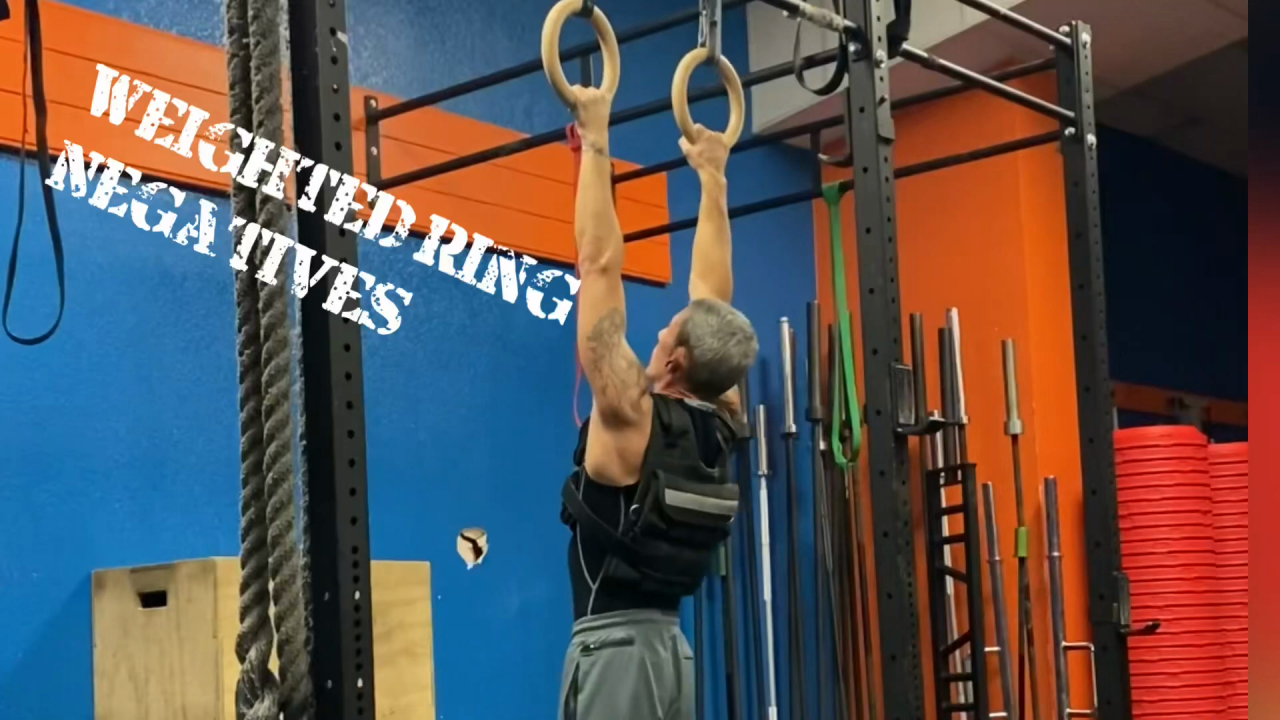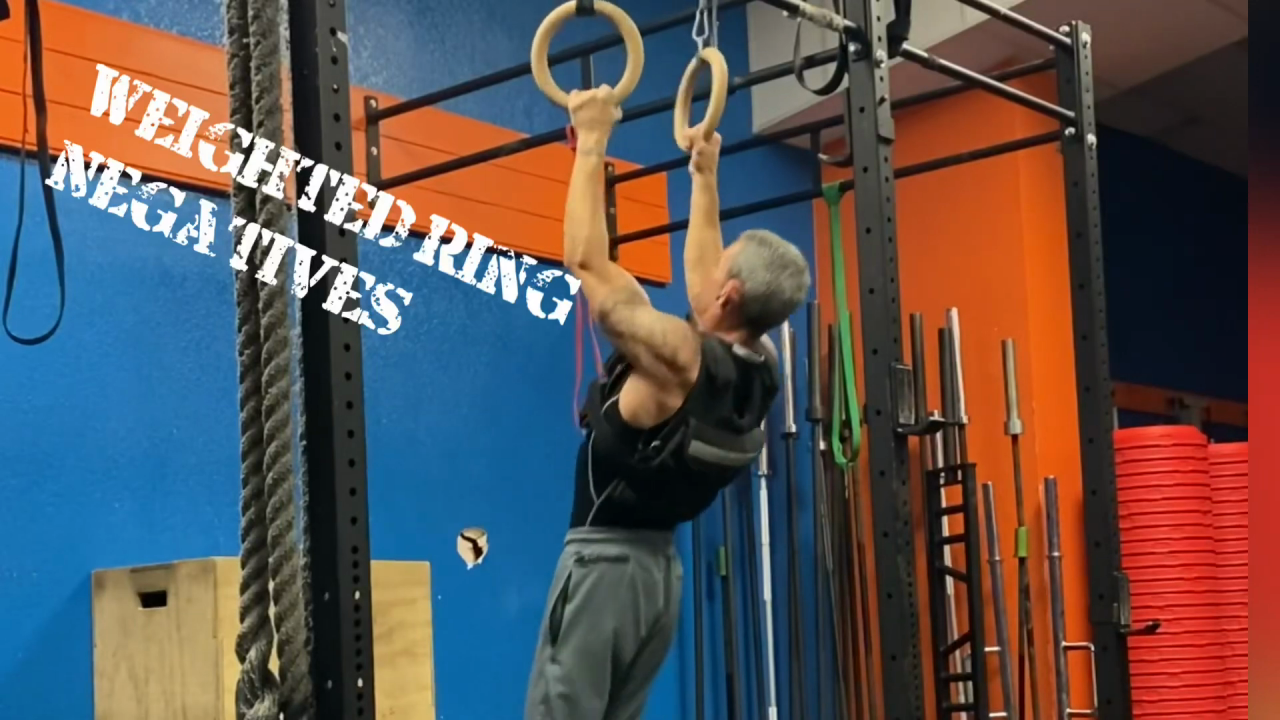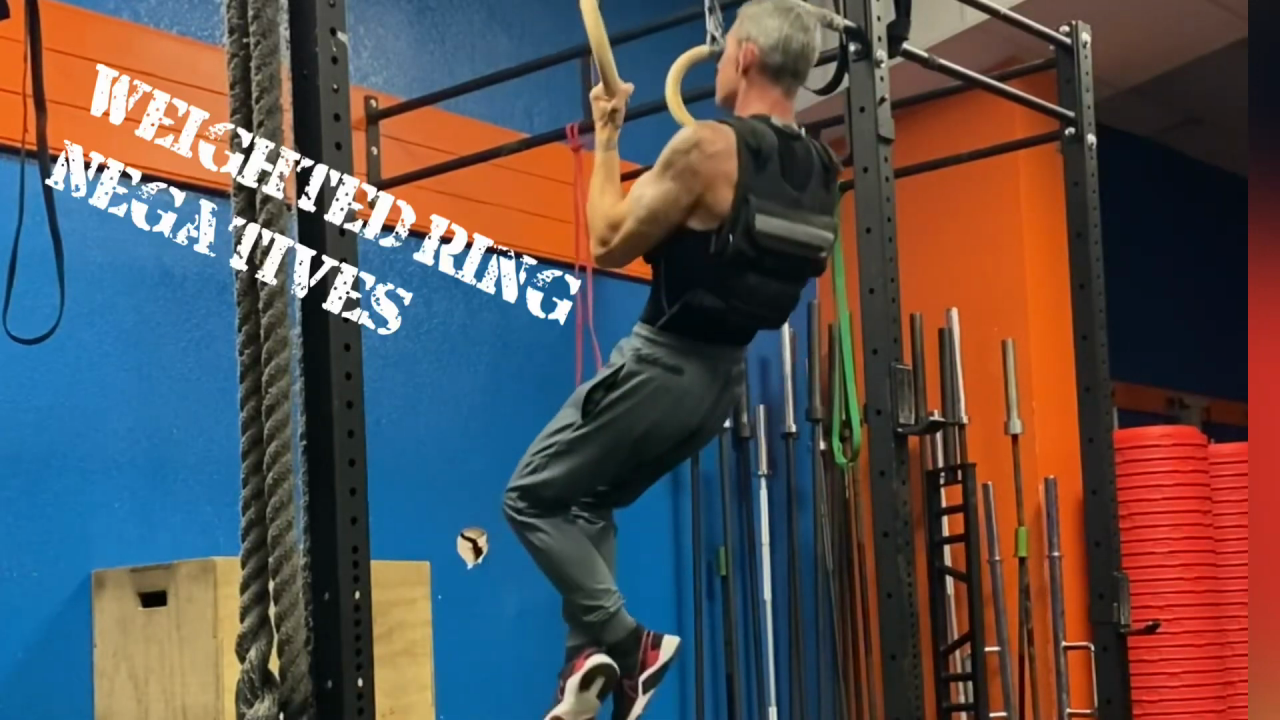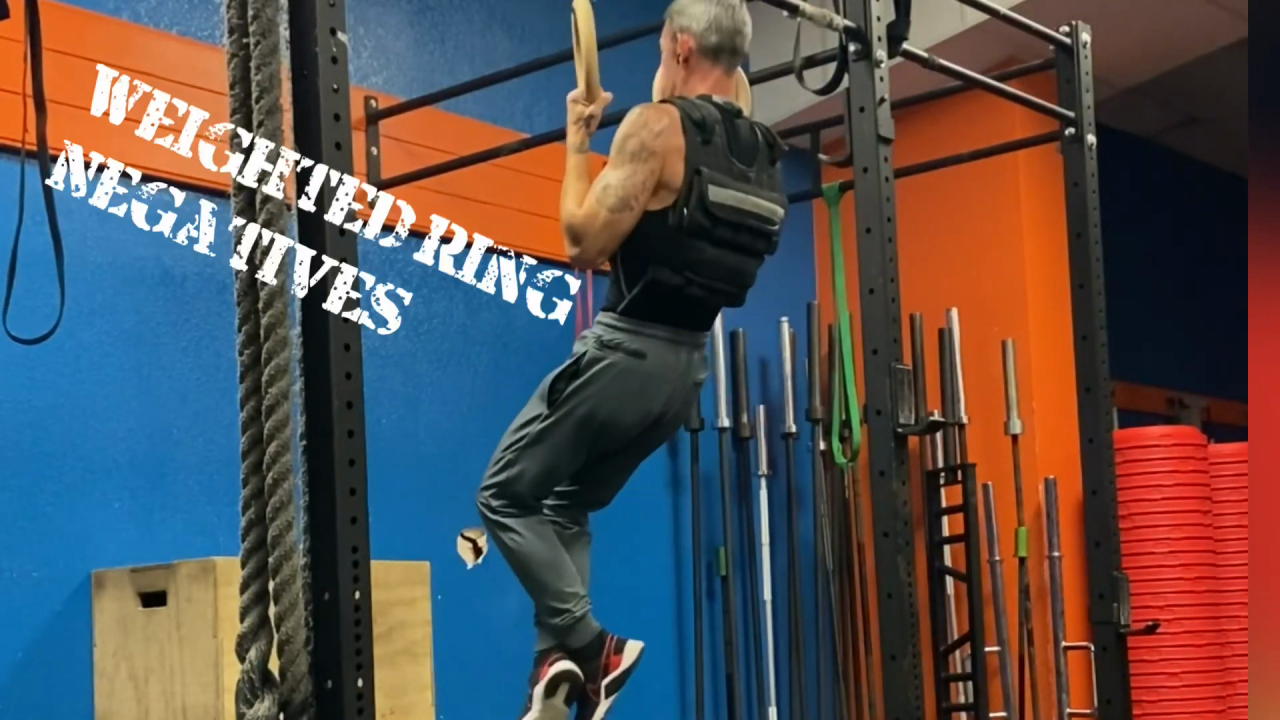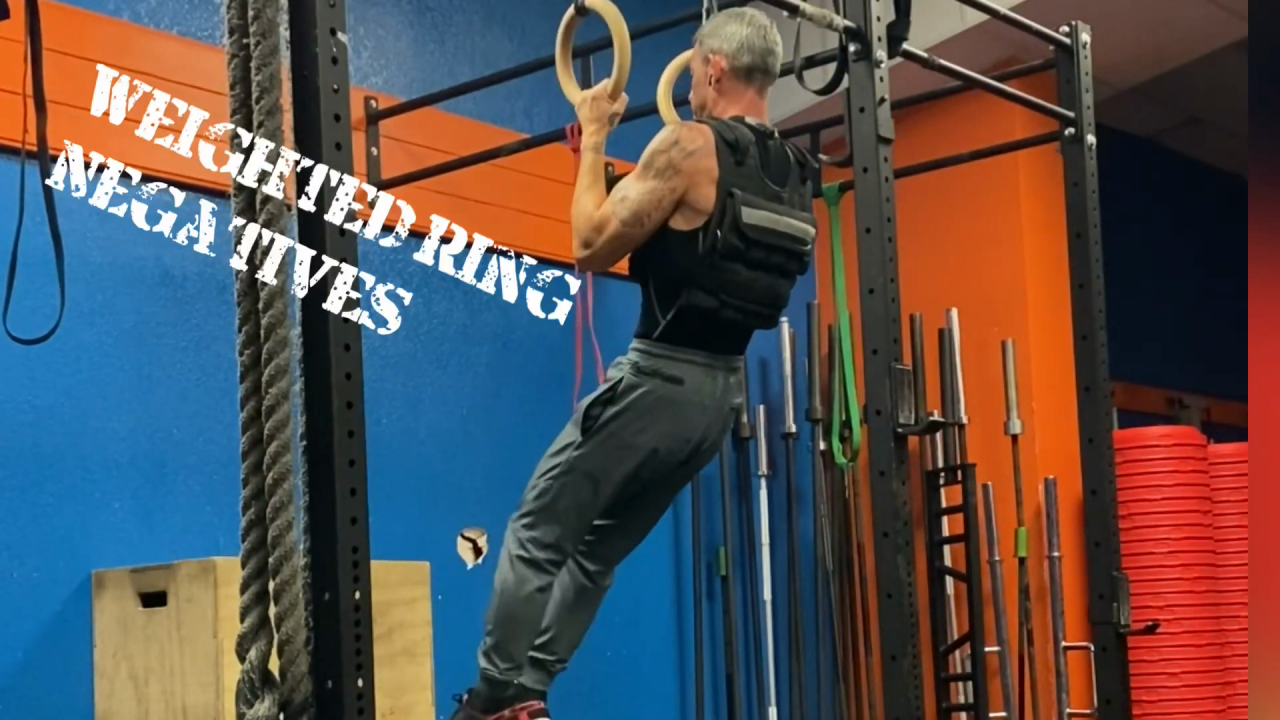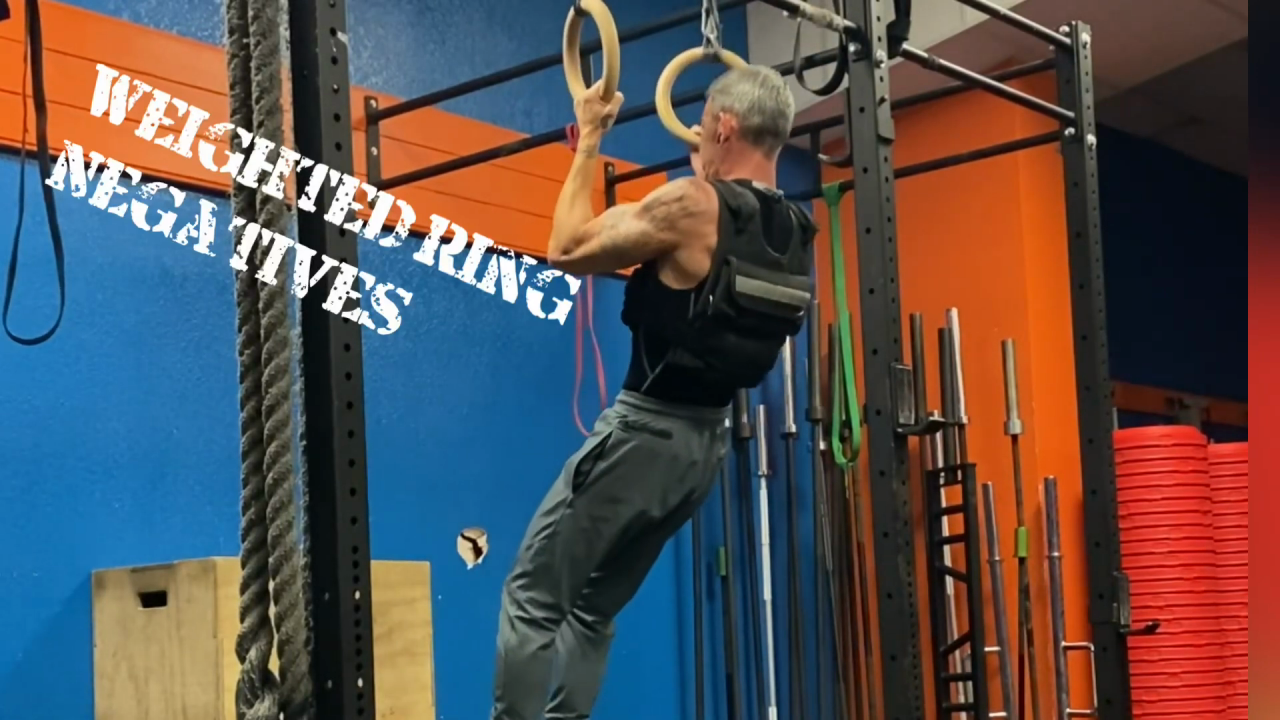
dt=0.7s
person 1, frame 1
left shoulder: (631, 418)
right shoulder: (720, 424)
left elbow: (600, 264)
right elbow: (714, 297)
left wrist: (595, 141)
right wrist: (711, 176)
left hip: (613, 648)
right hip: (668, 648)
person 1, frame 2
left shoulder: (678, 360)
right shoulder: (761, 370)
left elbow: (585, 261)
right elbow: (701, 281)
left wrist: (591, 140)
right wrist: (704, 178)
left hip: (605, 565)
right hip: (660, 570)
person 1, frame 3
left shoulder: (707, 146)
right shoulder: (817, 172)
left elbow: (608, 244)
left wrist: (605, 140)
left hip: (661, 367)
right hip: (720, 376)
left knee: (533, 497)
right knee: (589, 502)
left ankle: (624, 642)
right ankle: (591, 657)
person 1, frame 4
left shoulder: (657, 125)
right shoulder: (762, 155)
left elbow: (585, 243)
left wrist: (577, 141)
left hip: (624, 353)
right hip: (684, 364)
left knee: (505, 498)
right knee: (566, 505)
left ankle: (588, 646)
right ankle: (563, 657)
person 1, frame 5
left shoulder: (690, 145)
right shoulder: (792, 175)
left elbow: (591, 247)
left wrist: (593, 139)
left hip: (659, 381)
right hip: (720, 389)
left knee: (536, 540)
right knee: (594, 551)
person 1, frame 6
left shoulder: (693, 204)
right shoulder: (793, 232)
left elbow: (567, 249)
left wrist: (589, 139)
right wrist: (705, 166)
left hip: (644, 432)
right hip: (704, 439)
left knee: (533, 600)
right knee: (591, 607)
